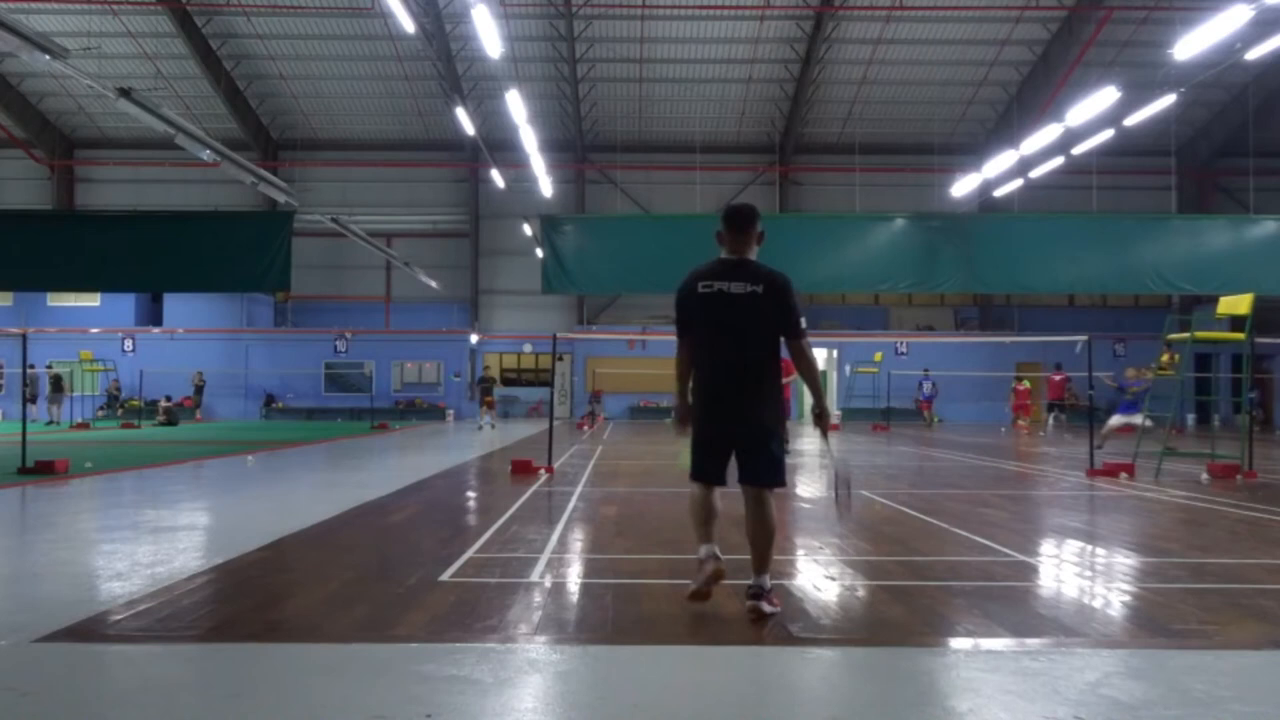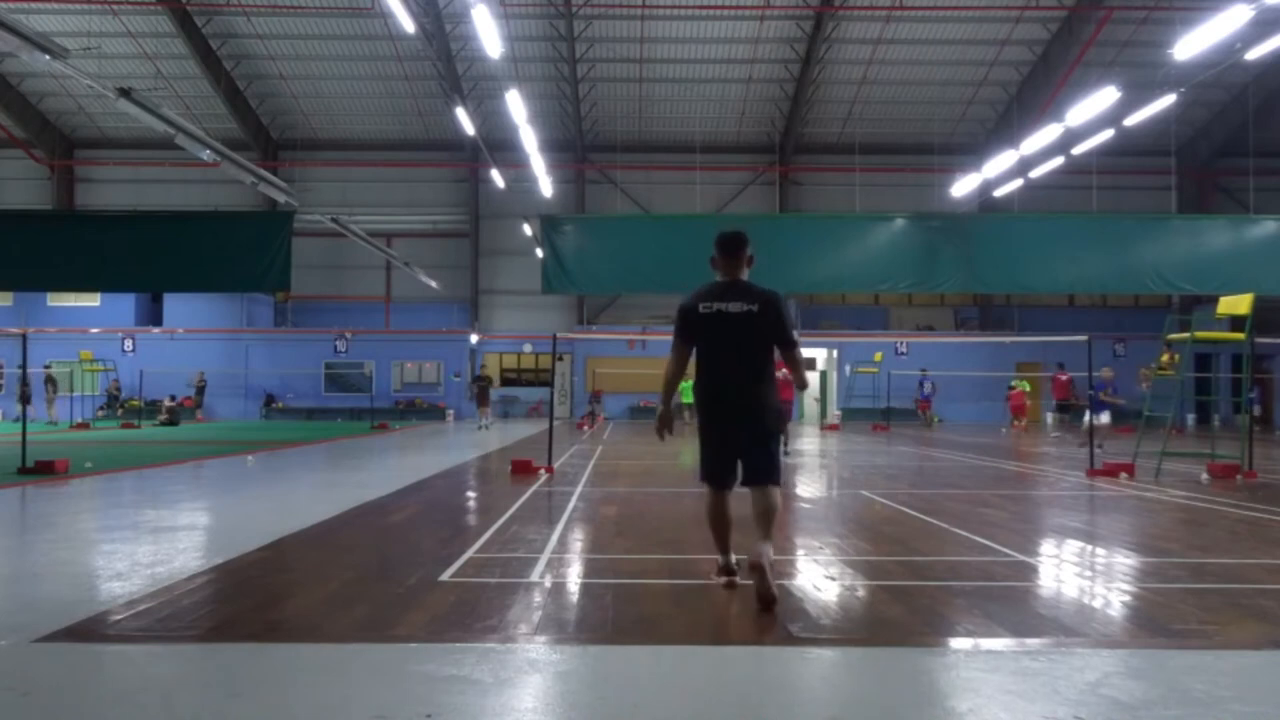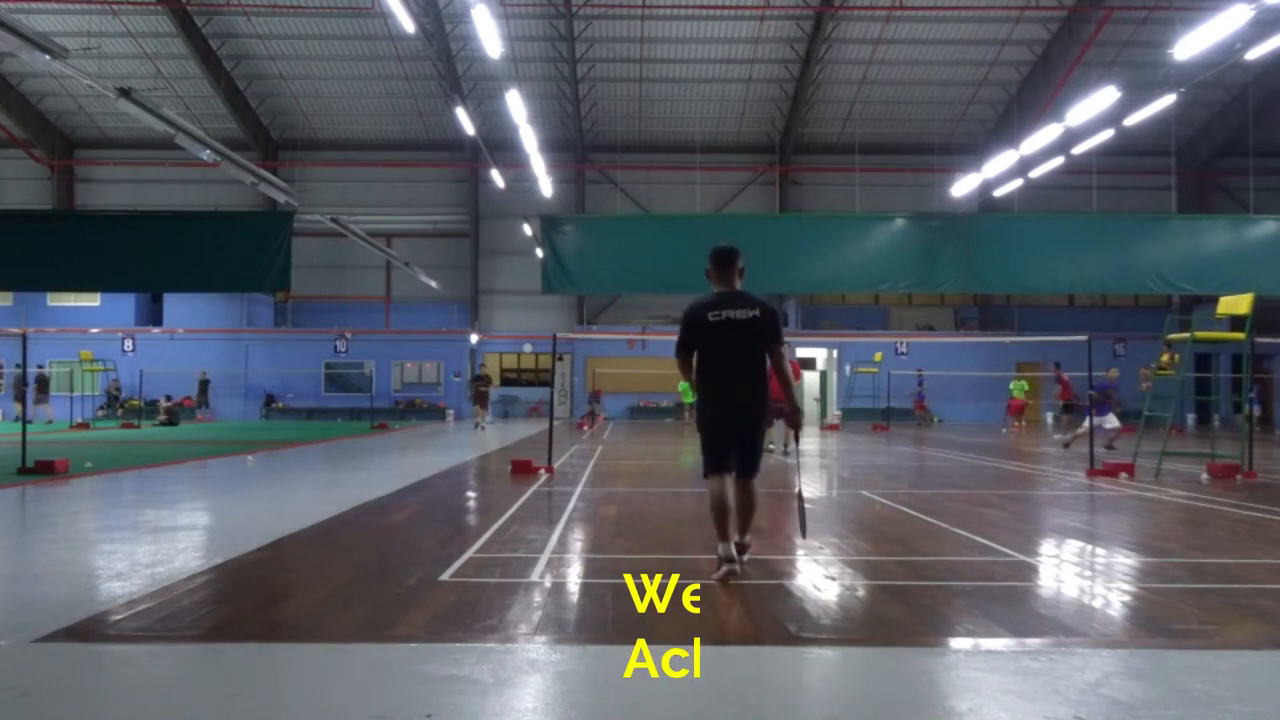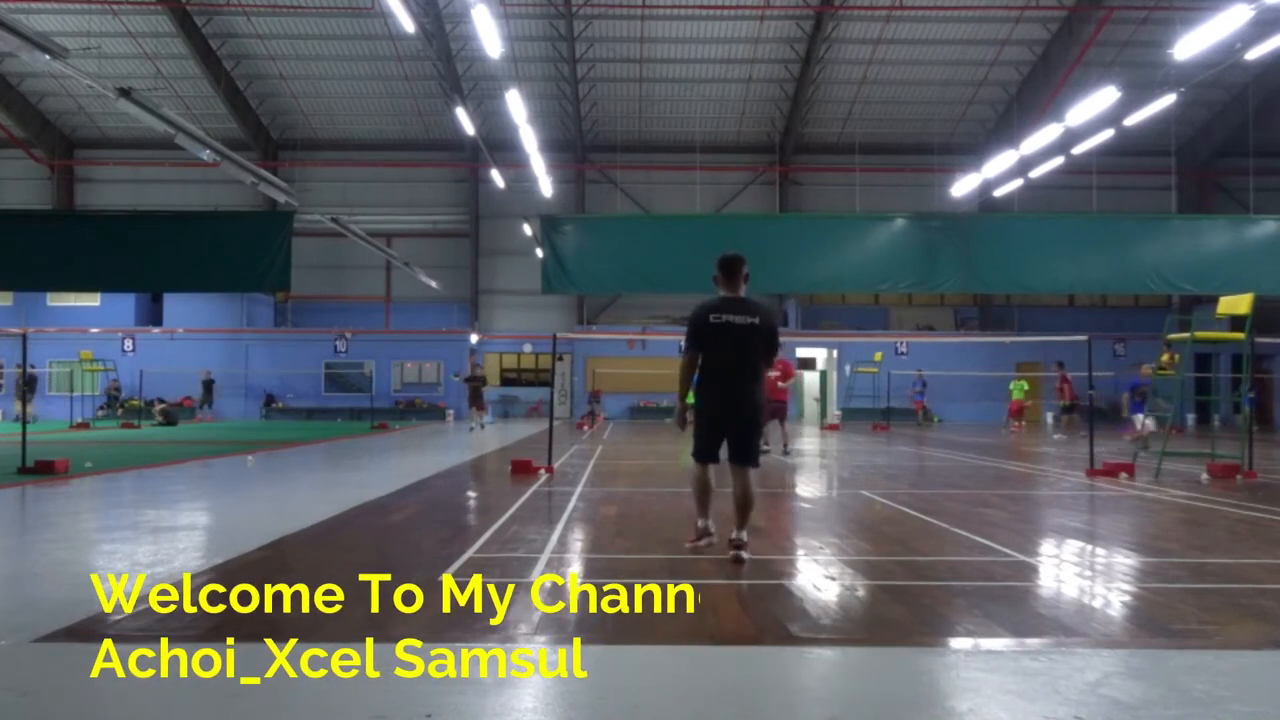
dt=0.4s
person 1, frame 1
left shoulder: (694, 283)
right shoulder: (774, 283)
left elbow: (685, 350)
right elbow: (798, 347)
left wrist: (682, 399)
right wrist: (819, 398)
left hip: (708, 404)
right hip: (760, 405)
left knee: (704, 483)
right knee: (758, 492)
left ankle: (707, 553)
right ankle: (759, 587)
person 1, frame 2
left shoulder: (694, 304)
right shoulder: (769, 302)
left elbow: (678, 358)
right elbow: (790, 355)
left wrist: (665, 407)
right wrist: (801, 381)
left hip: (713, 412)
right hip: (760, 411)
left knee: (718, 488)
right knee: (765, 487)
left ankle: (725, 562)
right ankle: (762, 554)
person 1, frame 3
left shoulder: (696, 312)
right shoulder: (763, 310)
left elbow: (683, 364)
right elbow: (778, 360)
left wrist: (695, 379)
right wrist: (792, 404)
left hip: (714, 410)
right hip: (753, 409)
left knee: (717, 477)
right knee: (745, 478)
left ankle: (726, 552)
right ankle: (741, 543)
person 1, frame 4
left shoulder: (702, 313)
right shoulder: (763, 315)
left elbow: (689, 361)
right elbow: (770, 361)
left wrist: (681, 402)
left hip: (711, 403)
right hip: (749, 404)
left knee: (702, 463)
right knee: (742, 470)
left ankle: (704, 526)
right ankle: (739, 538)
